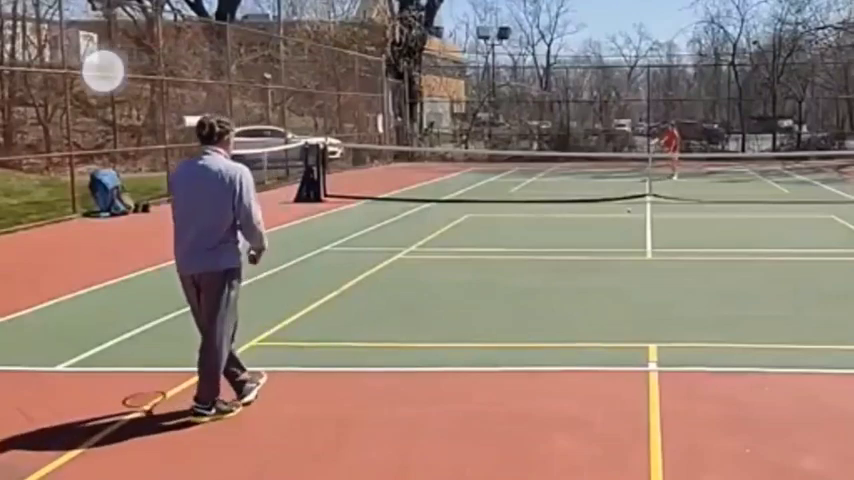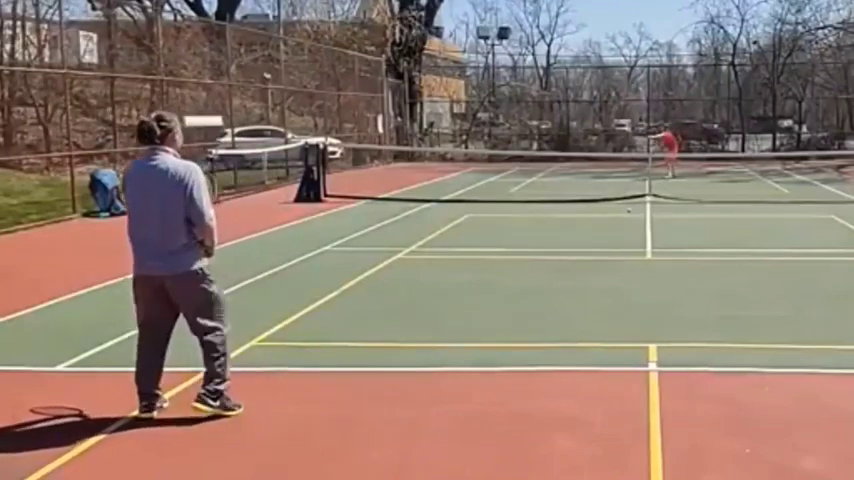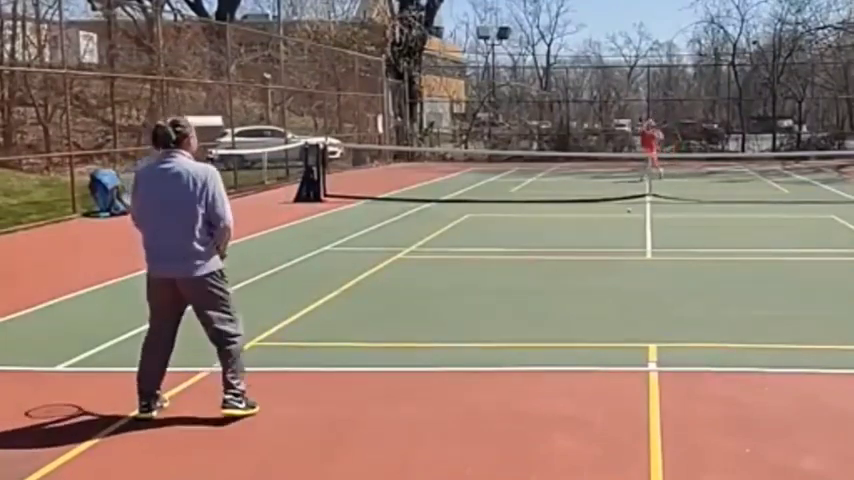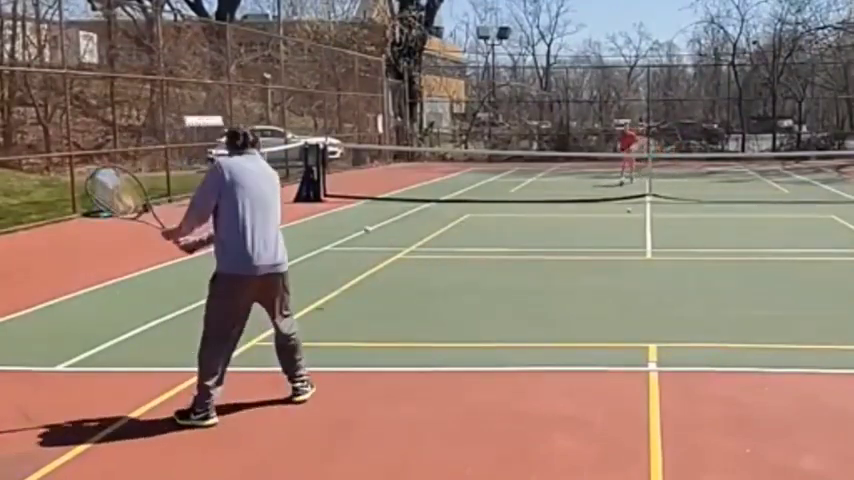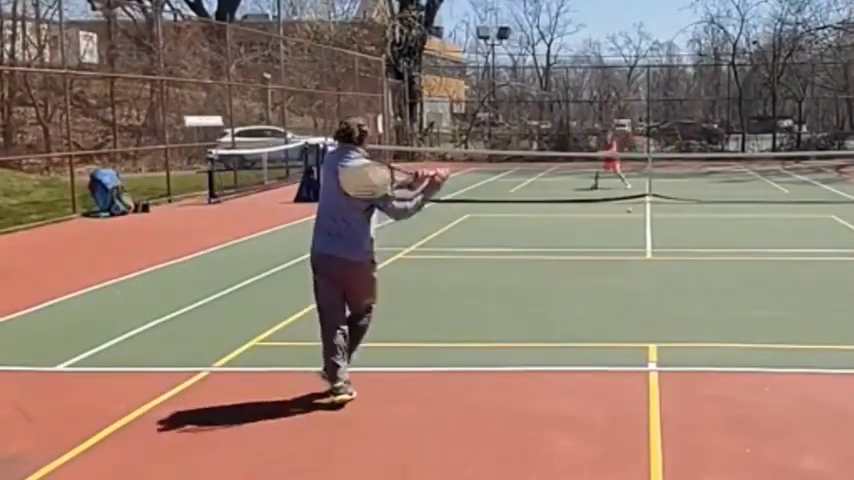
dt=0.7s
person 1, frame 1
left shoulder: (180, 172)
right shoulder: (236, 172)
left elbow: (179, 218)
right elbow: (251, 222)
right wrist: (259, 247)
left hip: (187, 264)
right hip: (220, 264)
left knee: (215, 330)
right knee: (217, 333)
left ankle: (242, 381)
right ankle: (205, 402)
person 1, frame 2
left shoulder: (132, 173)
right shoulder: (187, 171)
left elbow: (137, 216)
right elbow: (205, 223)
right wrist: (209, 246)
left hip: (145, 268)
right hip: (184, 266)
left knee: (151, 334)
right knee: (213, 325)
left ankle: (148, 398)
right ankle: (213, 392)
person 1, frame 3
left shoulder: (143, 176)
right shoulder: (204, 173)
left elbow: (138, 221)
right elbow: (224, 225)
right wrist: (218, 251)
left hip: (159, 270)
right hip: (200, 268)
left knee: (159, 335)
right knee: (227, 331)
left ankle: (148, 398)
right ankle: (235, 395)
person 1, frame 4
left shoulder: (222, 166)
right shoulder: (270, 174)
left elbow: (199, 213)
left wrist: (178, 233)
right wrist: (200, 242)
left hip: (237, 268)
right hip: (275, 265)
left knee: (218, 338)
right knee: (284, 324)
left ankle: (204, 406)
right ankle: (300, 382)
person 1, frame 5
left shoulder: (330, 160)
right elbow: (398, 211)
left wrist: (415, 184)
right wrist: (430, 188)
left hip: (322, 253)
right hip: (355, 256)
left knee: (332, 319)
right knee: (361, 313)
left ankle: (338, 379)
right ankle: (336, 371)
